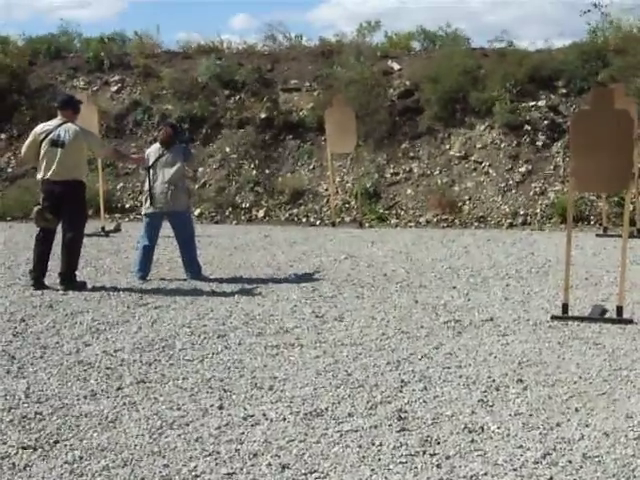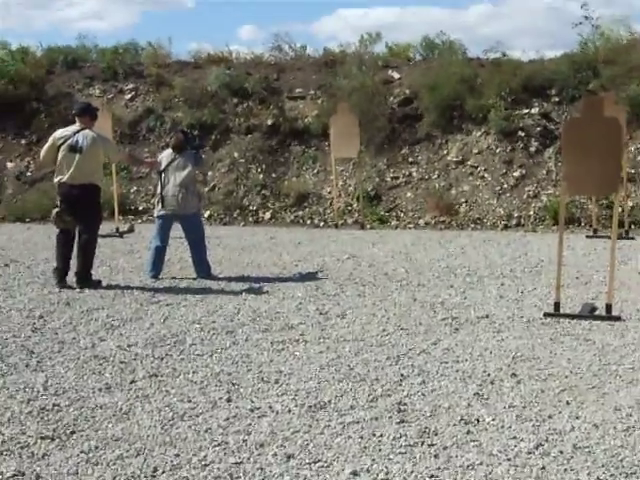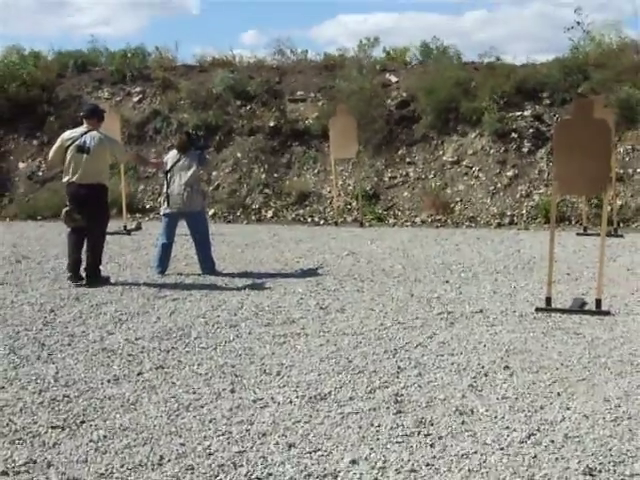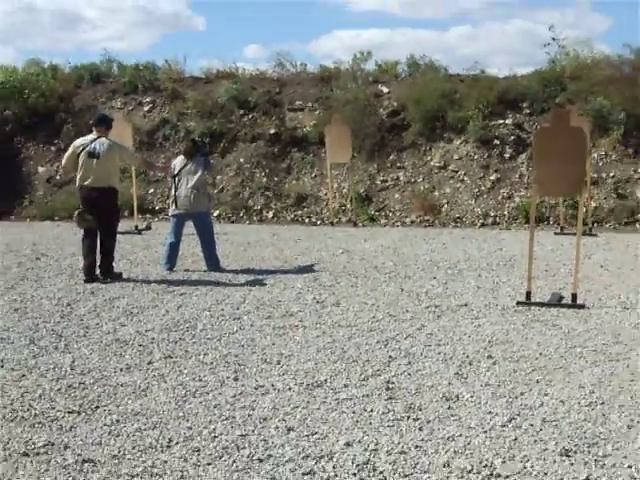
dt=0.2s
person 1, frame 1
left shoulder: (41, 130)
right shoulder: (80, 133)
left elbow: (25, 157)
right elbow: (109, 152)
right wrist: (131, 158)
left hip: (48, 185)
right hip: (72, 187)
left knee: (45, 232)
right knee: (72, 232)
left ankle: (37, 278)
right ankle: (67, 279)
person 1, frame 2
left shoulder: (59, 135)
right shoulder: (97, 139)
left elbow: (44, 159)
right elbow: (124, 156)
right wrist: (144, 163)
left hip: (65, 188)
right hip: (88, 190)
left knee: (65, 231)
right knee: (87, 233)
left ankle: (60, 275)
right ankle: (83, 277)
person 1, frame 3
left shoulder: (67, 136)
right shoulder: (105, 140)
left elbow: (52, 161)
right elbow: (131, 157)
right wrist: (150, 163)
left hip: (73, 187)
right hip: (96, 189)
left knee: (76, 230)
right knee: (96, 232)
left ankle: (74, 270)
right ankle: (93, 274)
person 1, frame 4
left shoulder: (79, 143)
right shoulder: (114, 146)
left elbow: (66, 167)
right elbow: (138, 162)
right wrist: (156, 167)
left hip: (85, 191)
right hip: (106, 192)
left knee: (89, 232)
right knee: (108, 233)
left ankle: (89, 272)
right ankle: (107, 271)
person 2, frame 1
left shoulder: (151, 151)
right shoulder: (182, 150)
left elbow: (147, 169)
right elbow: (191, 164)
left hip: (154, 200)
right hip: (177, 200)
left knee: (147, 239)
right knee: (186, 239)
left ankle: (141, 272)
right ankle: (194, 272)
person 2, frame 2
left shoulder: (163, 156)
right shoulder: (193, 155)
left elbow: (159, 172)
right elbow: (200, 166)
left hip: (165, 203)
right hip: (188, 203)
left knee: (159, 240)
right knee: (196, 240)
left ankle: (153, 272)
right ankle: (203, 272)
person 2, frame 3
left shoulder: (169, 156)
right shoulder: (197, 156)
left elbow: (165, 173)
right elbow: (204, 165)
left hip: (171, 202)
right hip: (192, 201)
left knee: (166, 237)
right knee: (201, 237)
left ankle: (159, 268)
right ankle: (208, 268)
person 2, frame 4
left shoulder: (177, 161)
right shoulder: (203, 161)
left elbow: (172, 175)
right elbow: (209, 172)
left hip: (179, 203)
right hip: (198, 203)
left knee: (174, 236)
right knee: (206, 236)
left ankle: (168, 265)
right ankle: (213, 265)
